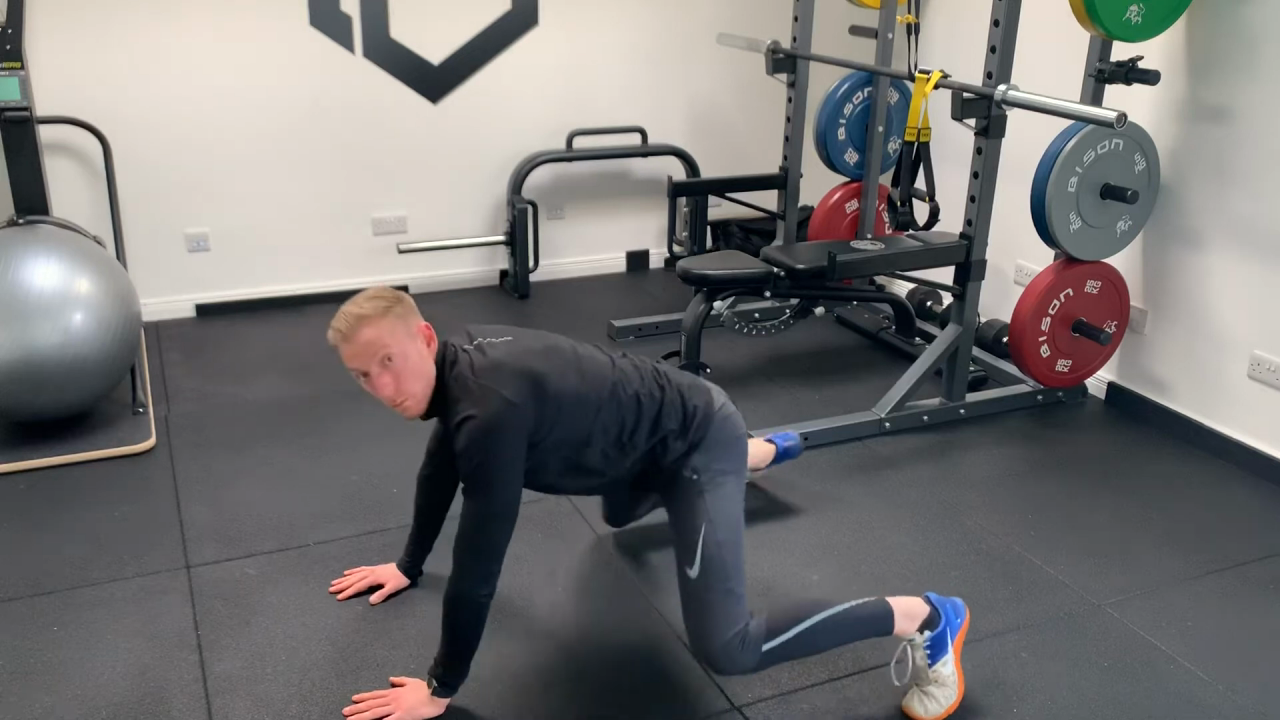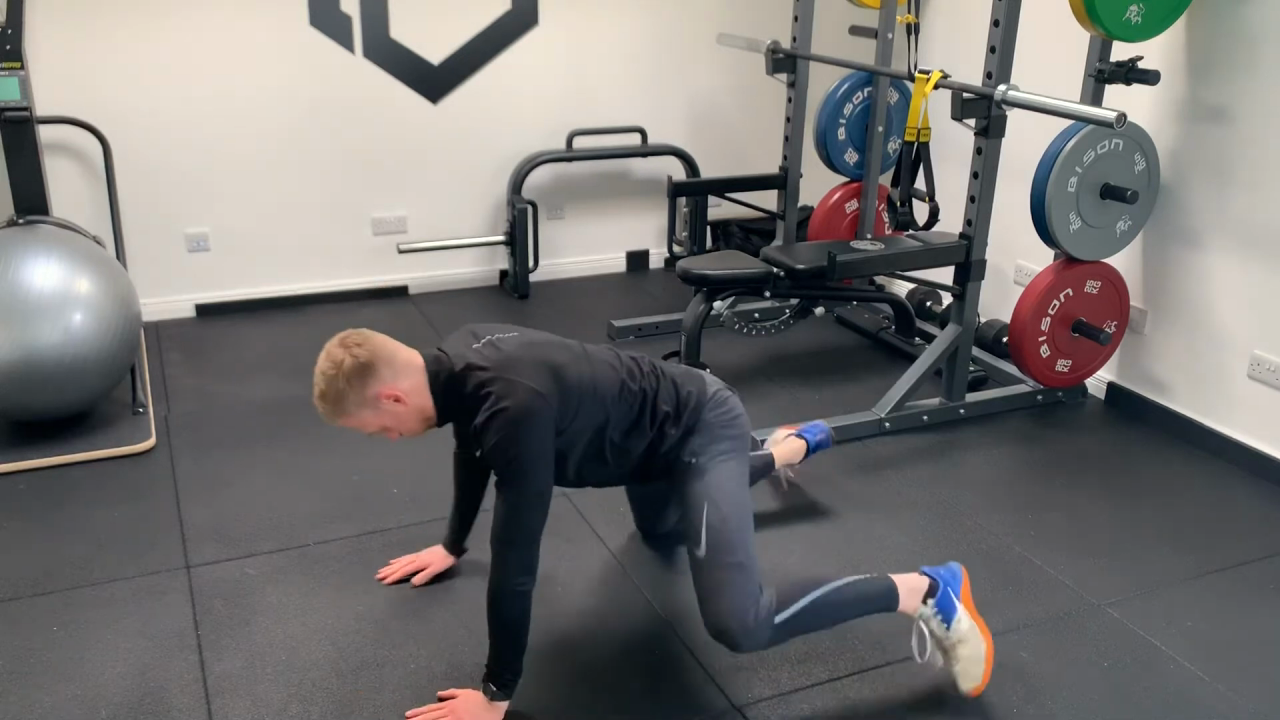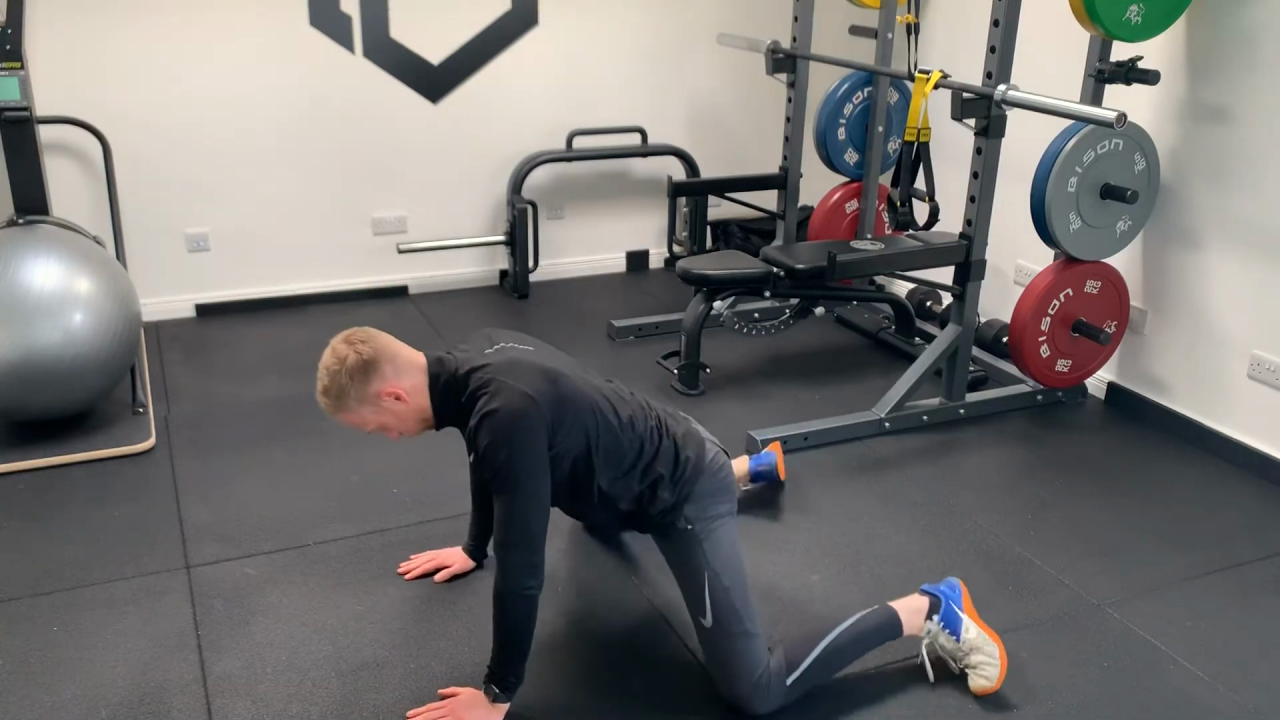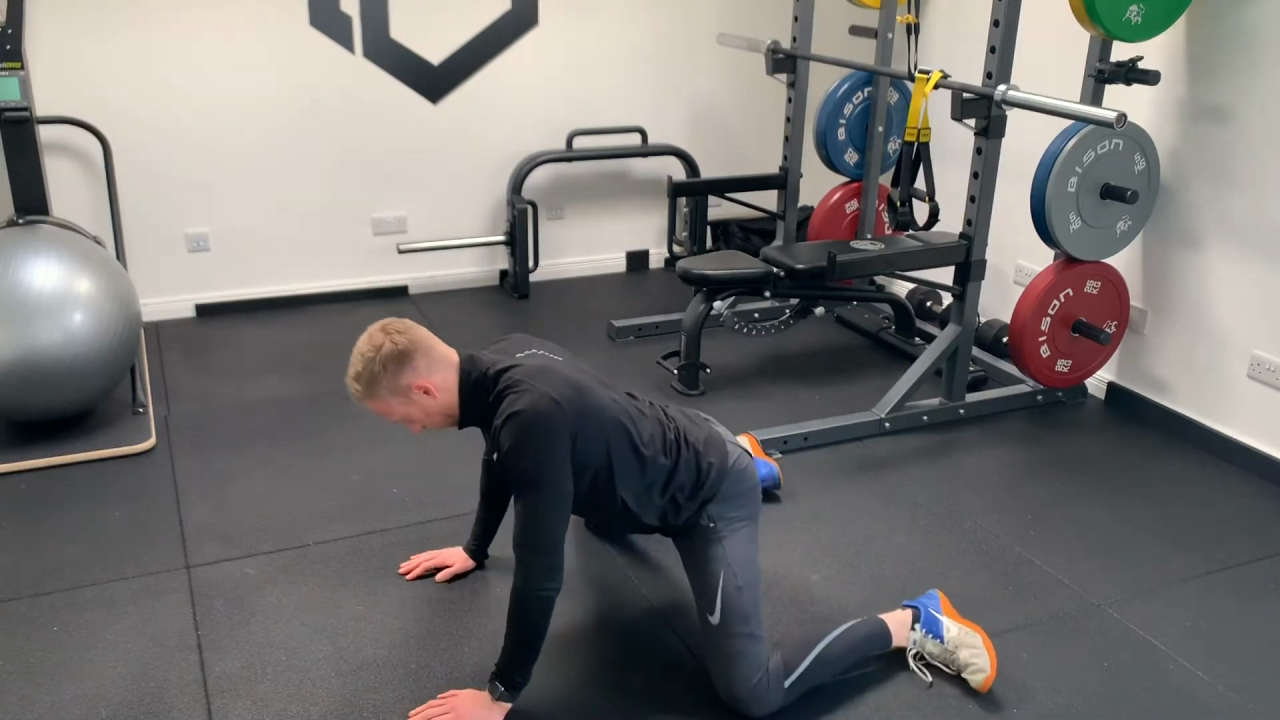
dt=0.7s
person 1, frame 1
left shoulder: (490, 410)
right shoulder: (459, 362)
left elbow: (478, 566)
right elbow: (439, 471)
right wrist: (407, 566)
left hip: (697, 443)
right hip: (655, 426)
left knee: (726, 648)
right knee: (618, 515)
left ankle: (924, 618)
right ankle: (763, 450)
person 1, frame 2
left shoulder: (513, 405)
right shoulder: (457, 359)
left elbow: (516, 561)
right elbow: (471, 453)
right wrist: (450, 545)
left hip: (697, 424)
right hip: (658, 422)
left knee: (740, 622)
right knee: (660, 531)
left ankle: (928, 590)
right ankle: (792, 446)
person 1, frame 3
left shoulder: (506, 411)
right shoulder: (471, 360)
left elbow: (522, 569)
right elbow: (487, 465)
right wrist: (471, 547)
left hip: (683, 492)
right hip: (650, 459)
right knee: (596, 516)
left ankle: (929, 610)
right ankle: (749, 469)
person 1, frame 4
left shoulder: (530, 415)
right shoulder: (498, 360)
left elbow: (540, 572)
right elbow: (500, 463)
right wrist: (470, 552)
left hip: (710, 493)
right hip: (675, 454)
right knee: (588, 508)
left ankle: (913, 622)
right ankle: (745, 459)
